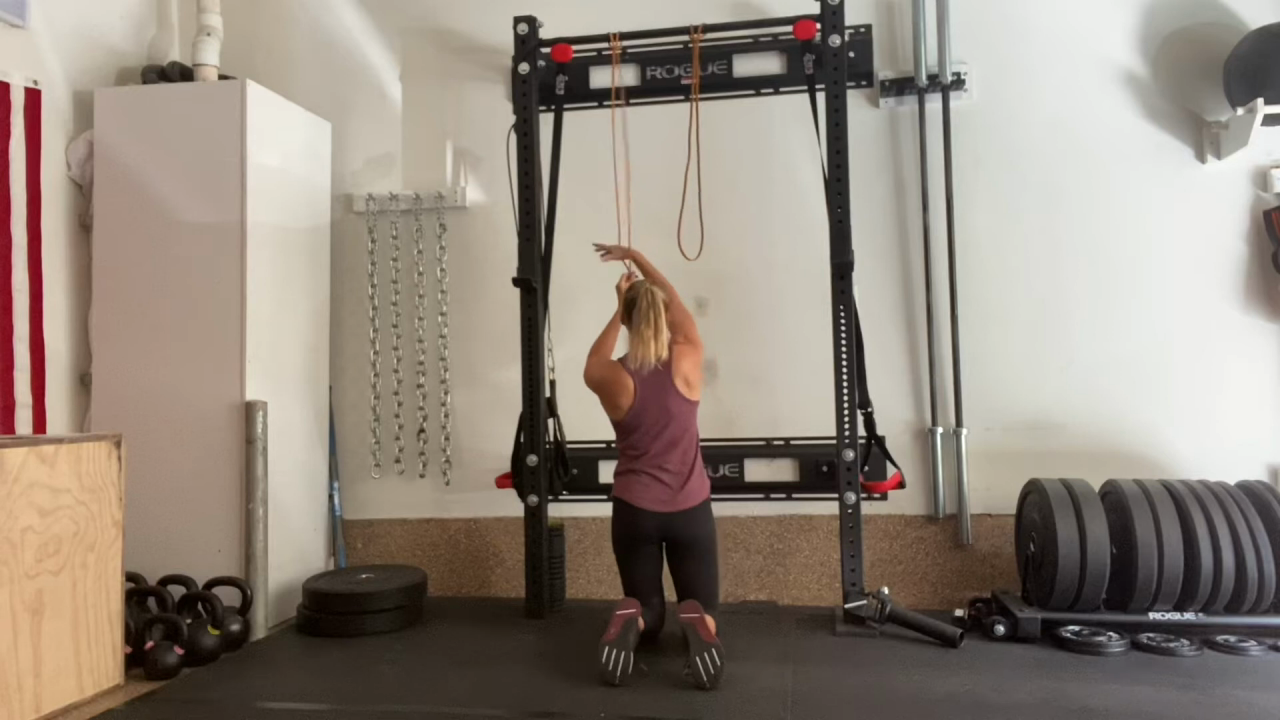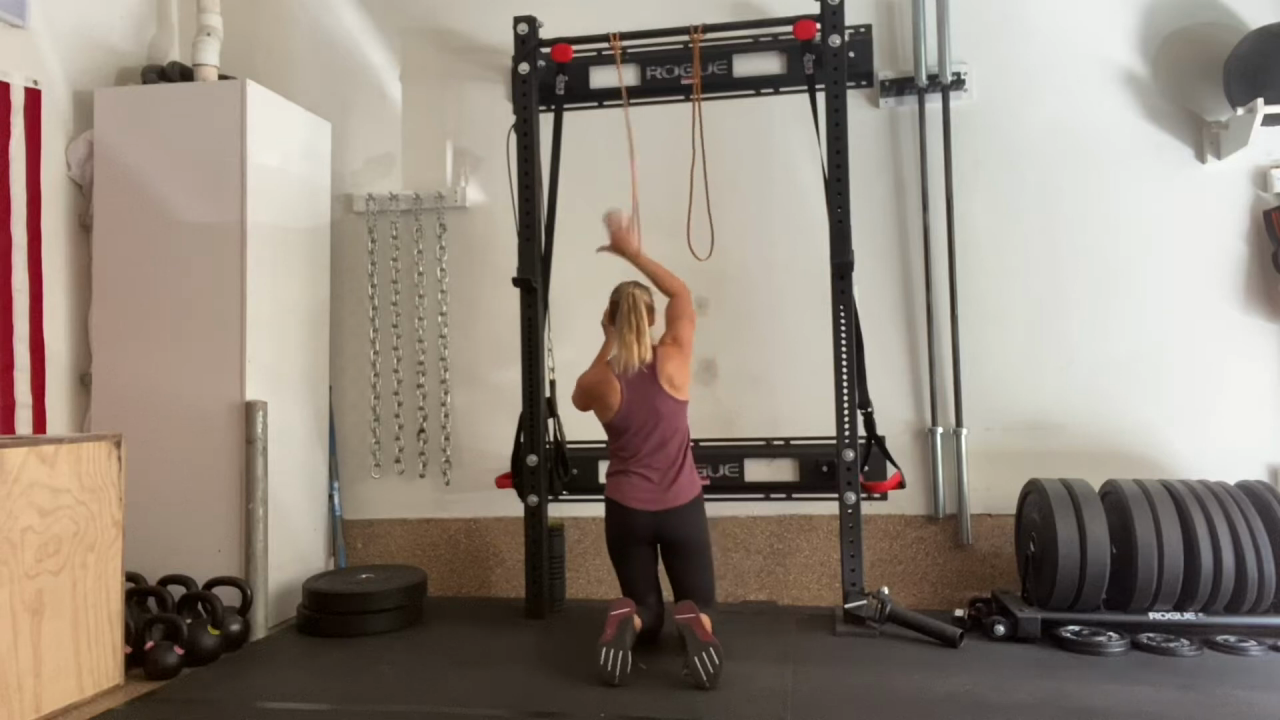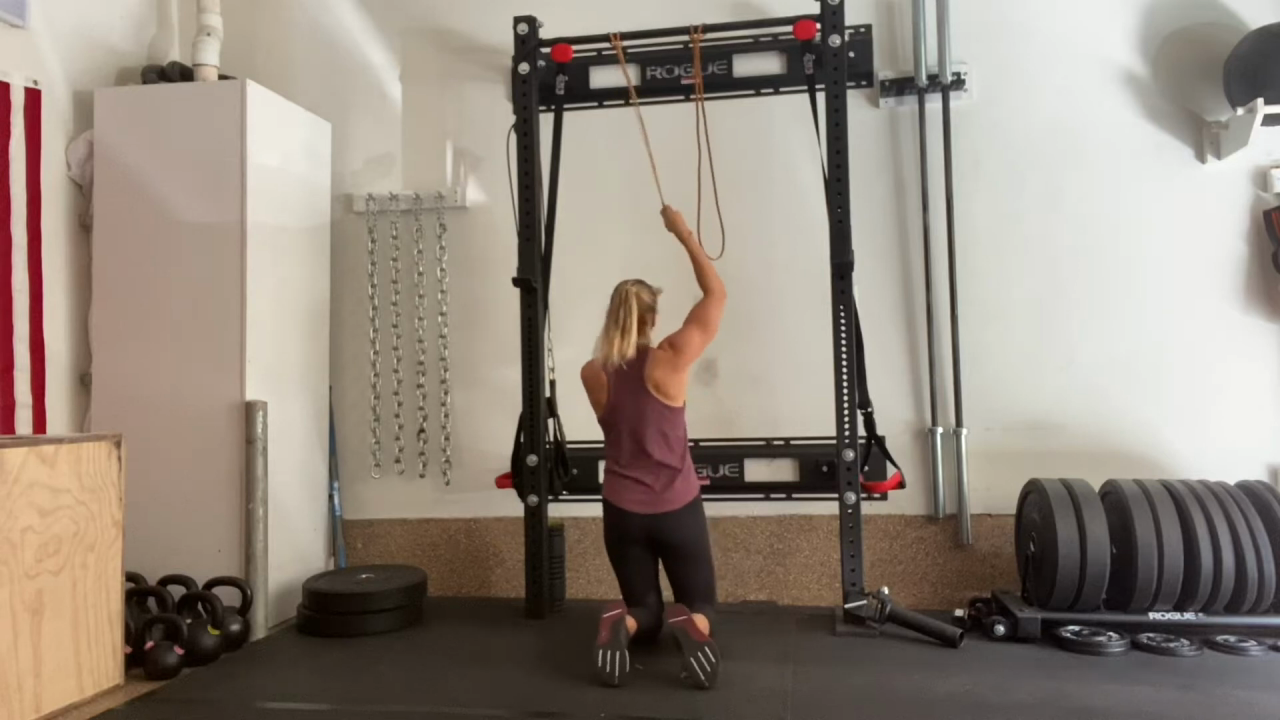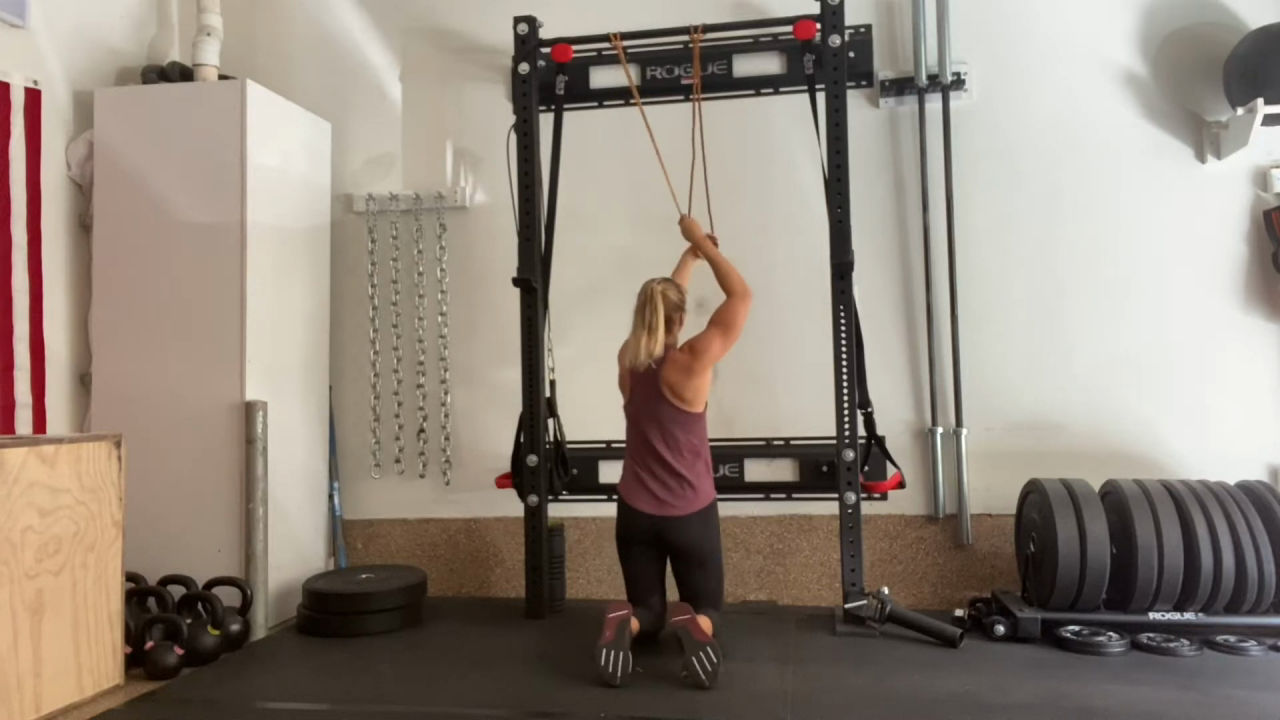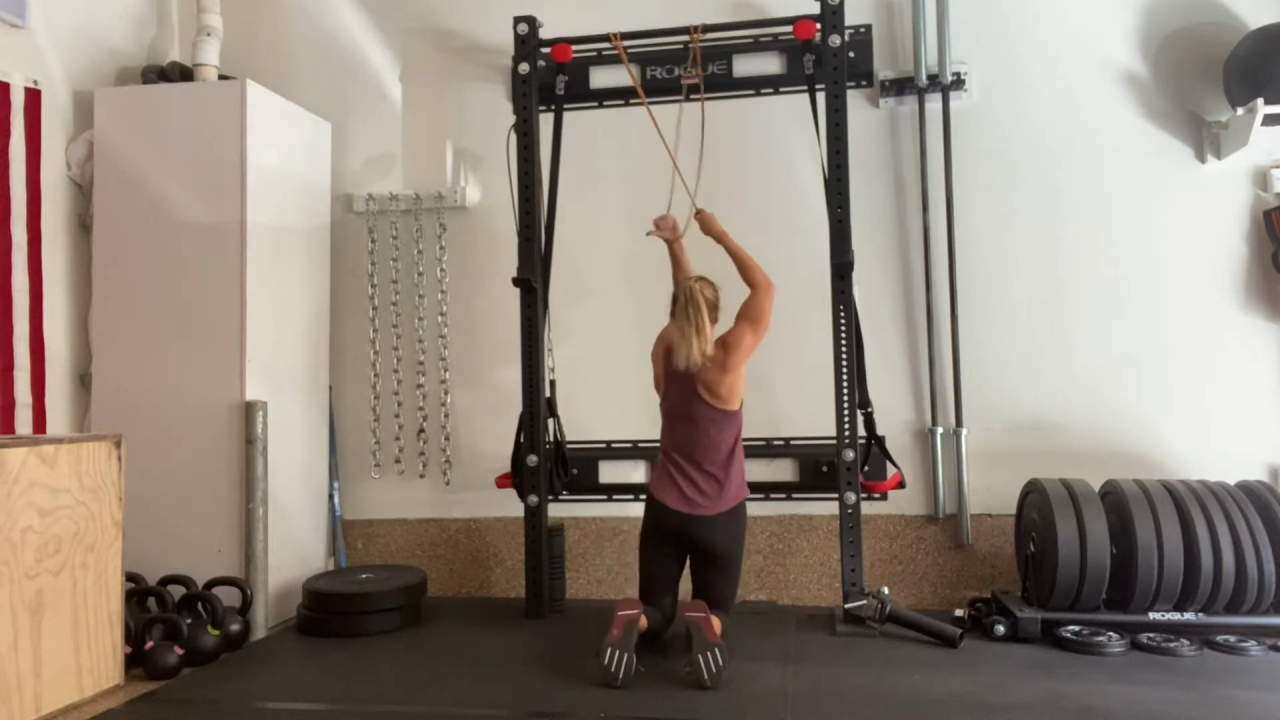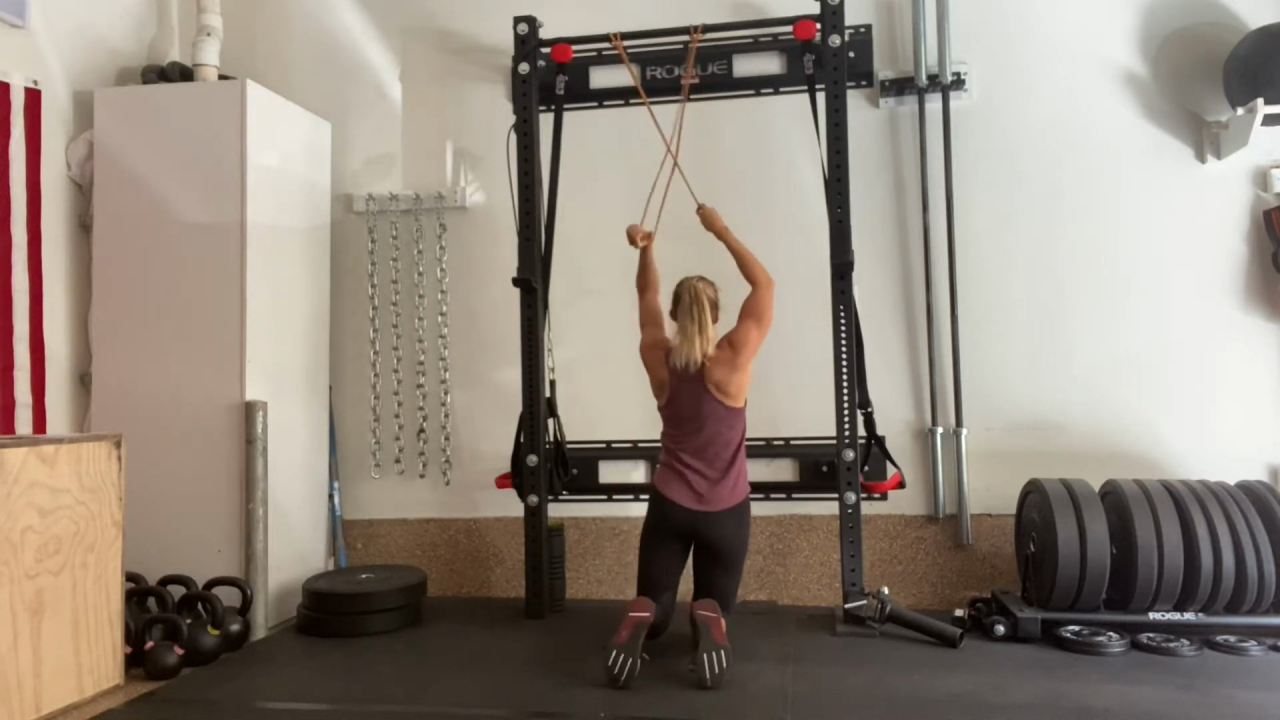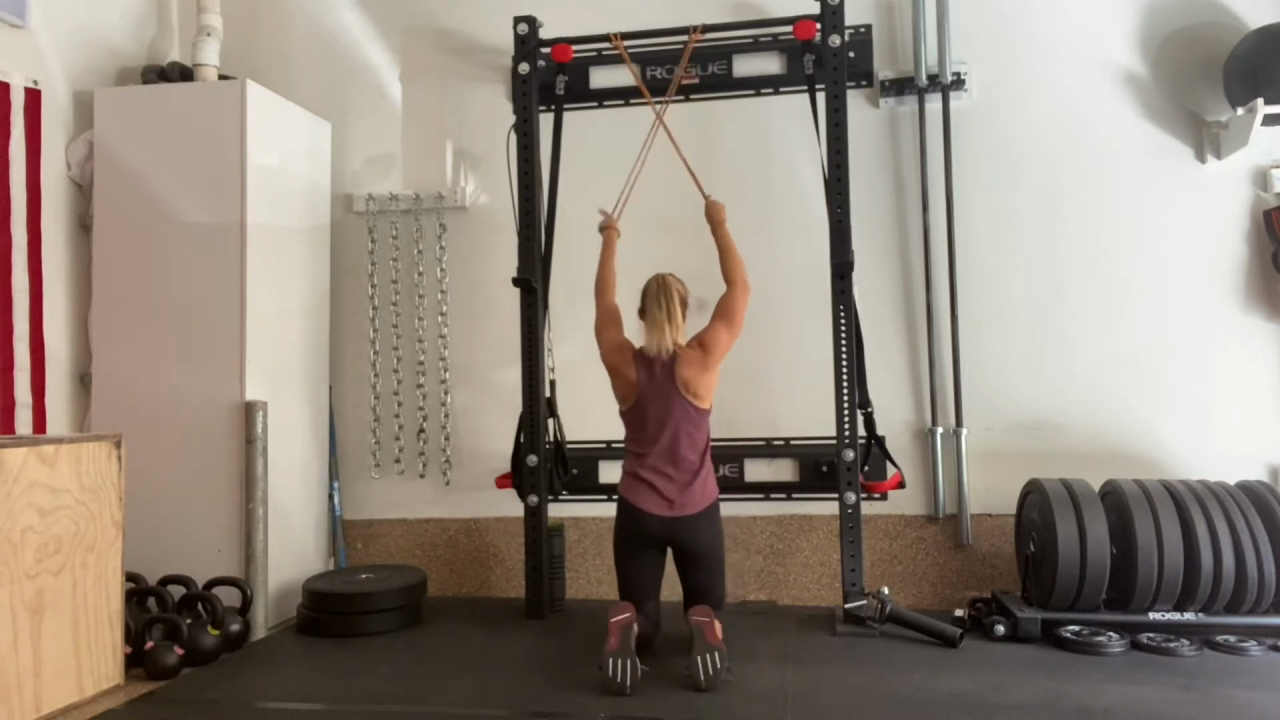
dt=0.4s
person 1, frame 1
left shoulder: (611, 378)
right shoulder: (687, 358)
right elbow: (672, 296)
left wrist: (621, 306)
right wrist: (634, 256)
left hip: (634, 510)
right hip: (690, 508)
left knee: (647, 607)
right knee: (702, 603)
left ankle: (630, 622)
right ankle: (696, 623)
person 1, frame 2
left shoulder: (598, 381)
right shoulder: (674, 359)
right elbow: (680, 292)
left wrist: (607, 347)
right wrist: (631, 250)
left hip: (627, 512)
right hip: (682, 507)
left knee: (646, 609)
right knee: (699, 603)
left ankle: (628, 621)
right ankle: (693, 621)
person 1, frame 3
left shoulder: (593, 375)
right shoulder: (670, 360)
right elbow: (716, 295)
left wrist: (635, 305)
right wrist: (683, 233)
left hip: (623, 512)
right hip: (678, 509)
left knee: (644, 611)
right knee: (700, 604)
left ankle: (622, 624)
right ankle: (690, 625)
person 1, frame 4
left shoulder: (627, 361)
right shoulder: (691, 364)
left elbow: (663, 297)
right elbow: (740, 296)
left wrist: (693, 253)
right wrist: (700, 243)
left hip: (636, 511)
right hip: (692, 513)
left knee: (648, 613)
right knee: (706, 608)
left ankle: (624, 624)
right ankle: (693, 623)
person 1, frame 5
left shoulder: (662, 358)
right shoulder: (727, 362)
left elbow: (682, 295)
right elbow: (763, 288)
left wrist: (676, 244)
right wrist: (718, 234)
left hip: (664, 509)
right hip: (720, 515)
left knee: (656, 610)
right knee: (714, 609)
left ankle: (631, 620)
right ankle: (703, 625)
person 1, frame 6
left shoulder: (658, 361)
right shoulder: (733, 359)
left elbow: (647, 299)
right elbow: (764, 285)
left wrist: (644, 251)
right wrist: (719, 229)
left hip: (669, 506)
right hip: (726, 511)
left knee: (653, 604)
right knee: (716, 603)
left ankle: (638, 618)
right ankle: (710, 623)
person 1, frame 7
left shoulder: (621, 364)
right shoulder: (701, 360)
left elbow: (605, 301)
right elbow: (739, 288)
left wrist: (609, 242)
right wrist: (719, 226)
left hip: (637, 512)
right hip: (696, 512)
left knee: (643, 615)
right knee: (708, 606)
left ankle: (626, 625)
right ankle: (705, 629)
